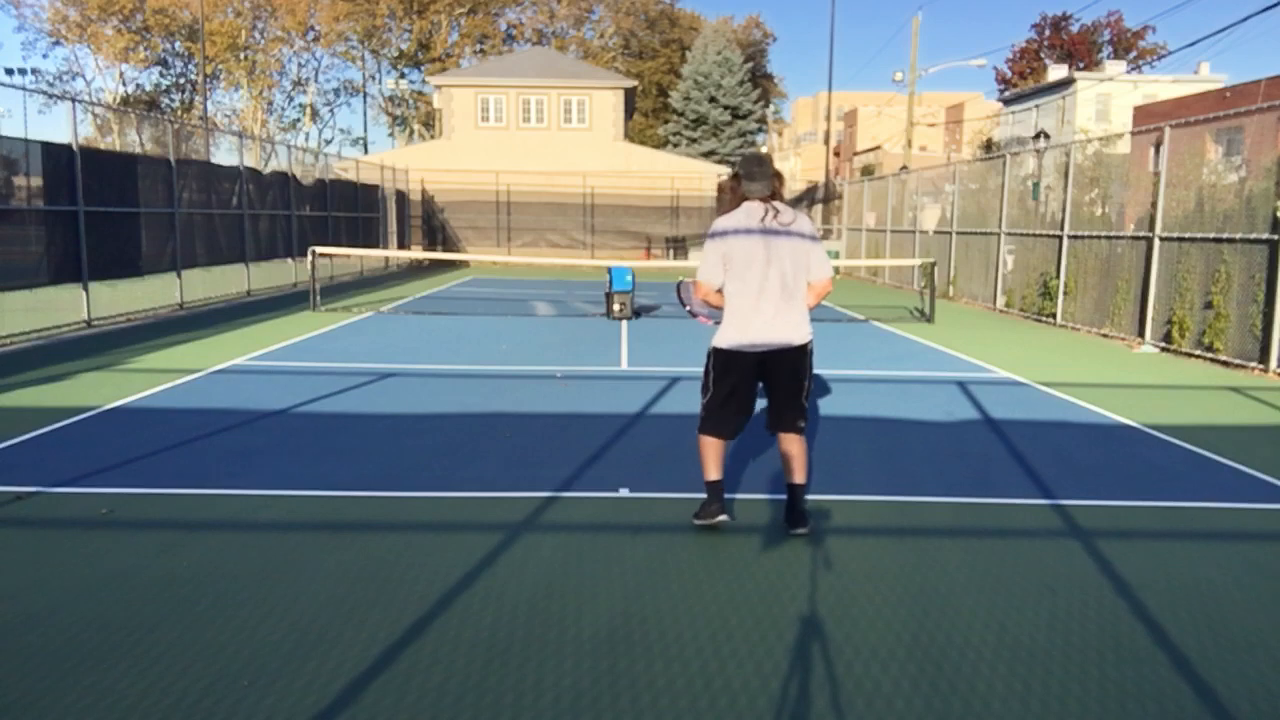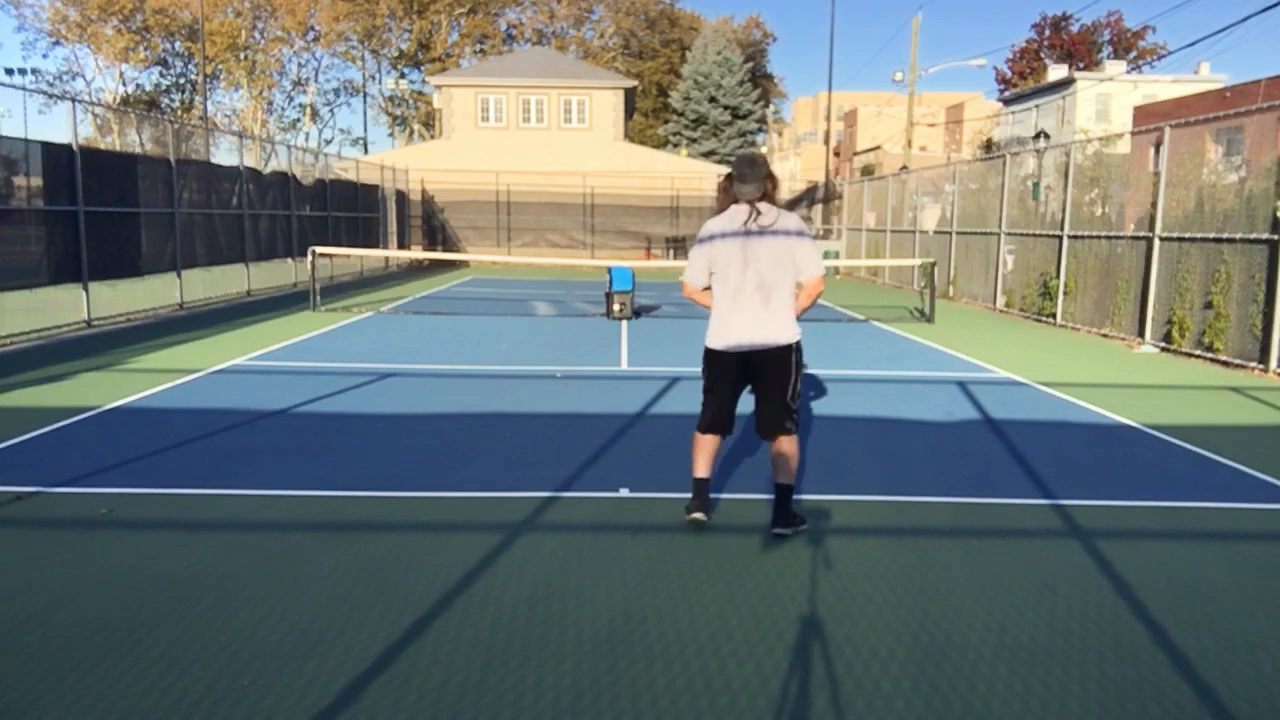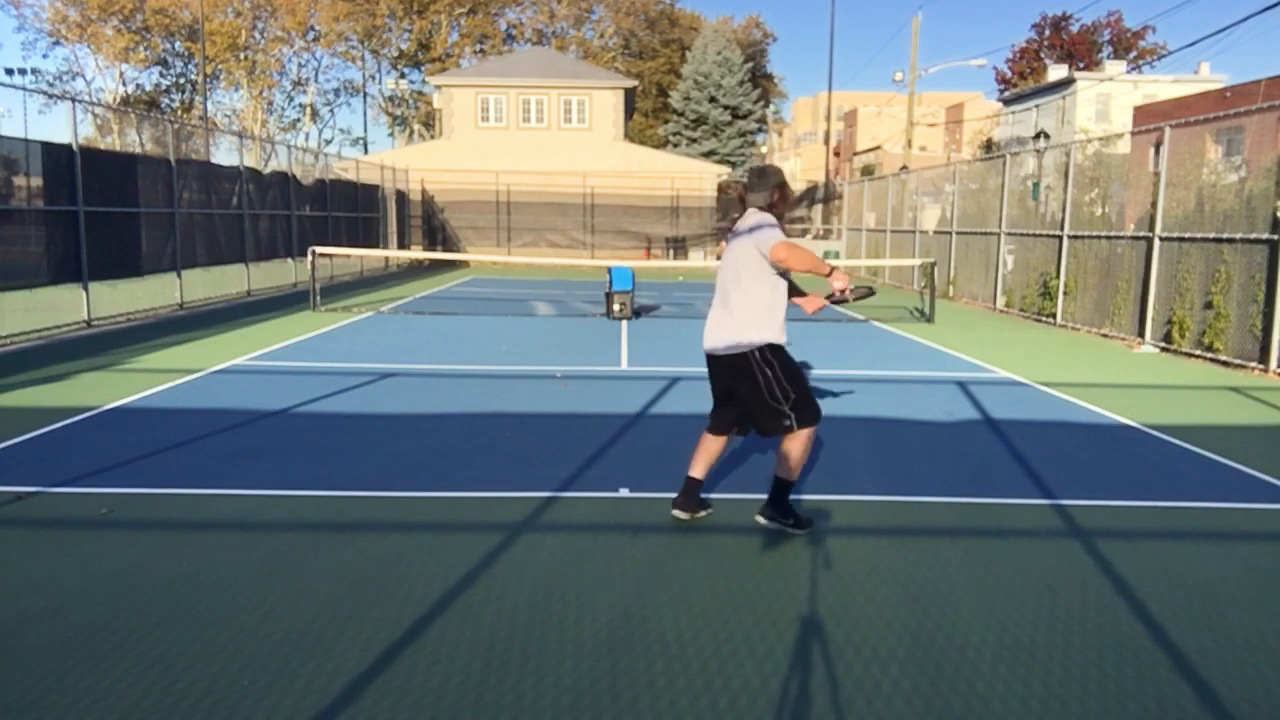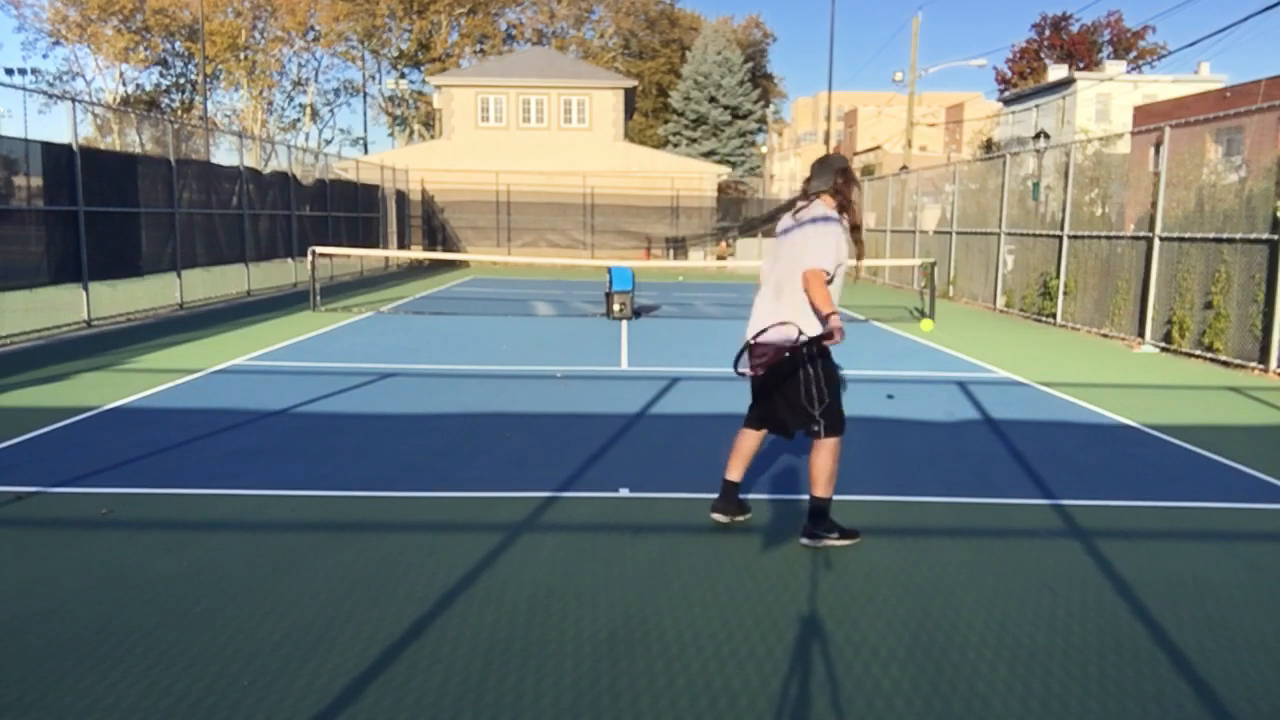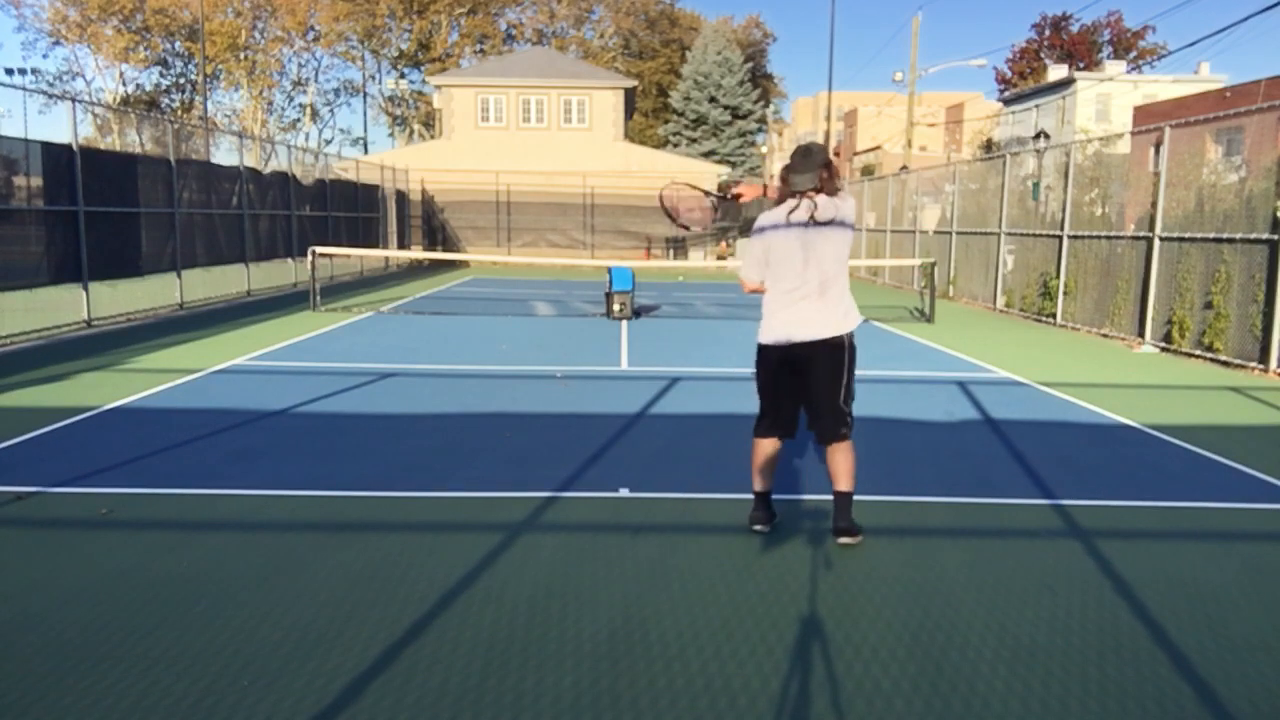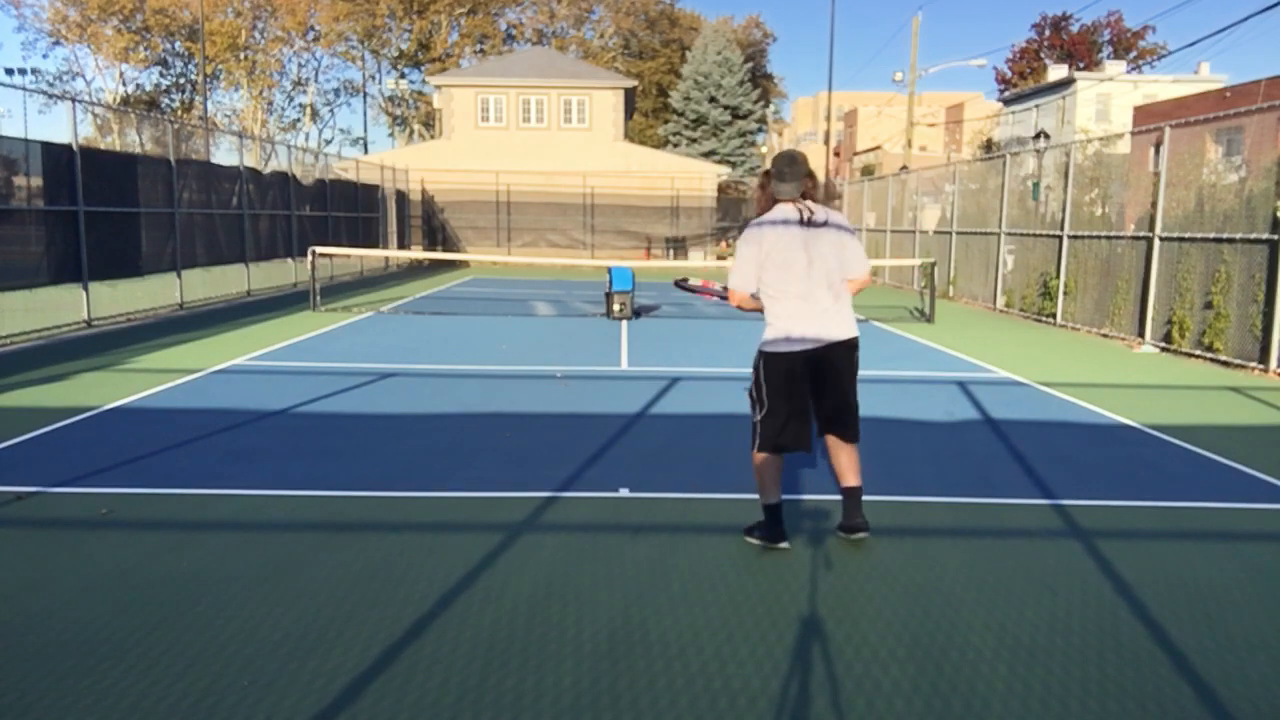
dt=0.5s
person 1, frame 1
left shoulder: (725, 226)
right shoulder: (802, 224)
left elbow: (705, 290)
right elbow: (824, 284)
left hip: (736, 344)
right hip: (793, 342)
left knee: (714, 424)
right knee: (792, 426)
left ankle: (714, 501)
right ankle: (796, 510)
person 1, frame 2
left shoulder: (712, 229)
right shoulder: (791, 225)
left elbow: (691, 288)
right elbow: (816, 284)
left hip: (723, 343)
right hip: (777, 343)
left knee: (711, 420)
right knee: (784, 428)
left ankle: (698, 497)
right ankle: (783, 512)
person 1, frame 3
left shoulder: (742, 228)
right shoulder: (761, 223)
right elbow: (783, 253)
left wrist: (802, 297)
right wrist: (830, 272)
left hip: (720, 343)
right hip: (752, 346)
left knee: (721, 422)
right knee: (803, 419)
left ankle: (687, 497)
right ankle: (776, 505)
person 1, frame 4
left shoulder: (794, 219)
right shoulder: (828, 223)
right elbow: (813, 275)
right wrist: (829, 316)
left hip: (764, 335)
right hip: (797, 343)
left knee: (759, 418)
right knee: (827, 430)
left ankle: (727, 497)
right ankle: (819, 523)
person 1, frame 5
left shoulder: (767, 221)
right shoulder: (844, 209)
left elbow: (749, 283)
right wrist: (766, 190)
left hip: (776, 339)
right hip: (830, 338)
left knee: (769, 425)
right knee: (836, 430)
left ankle: (761, 508)
right ankle: (843, 518)
person 1, frame 6
left shoulder: (759, 230)
right shoulder: (837, 222)
left elbow: (737, 297)
right elbow: (862, 277)
left hip: (785, 346)
right hip: (839, 340)
left knee: (768, 439)
right knee: (841, 429)
left ankle: (773, 525)
right ankle: (853, 515)
